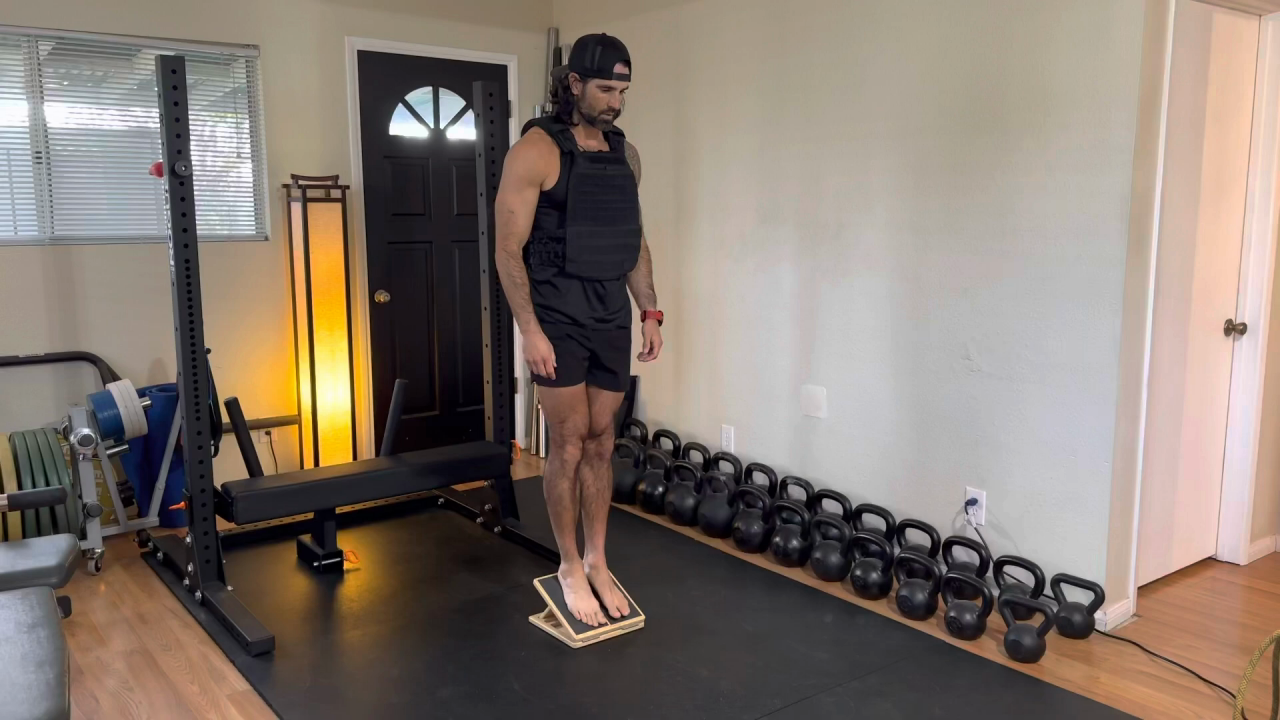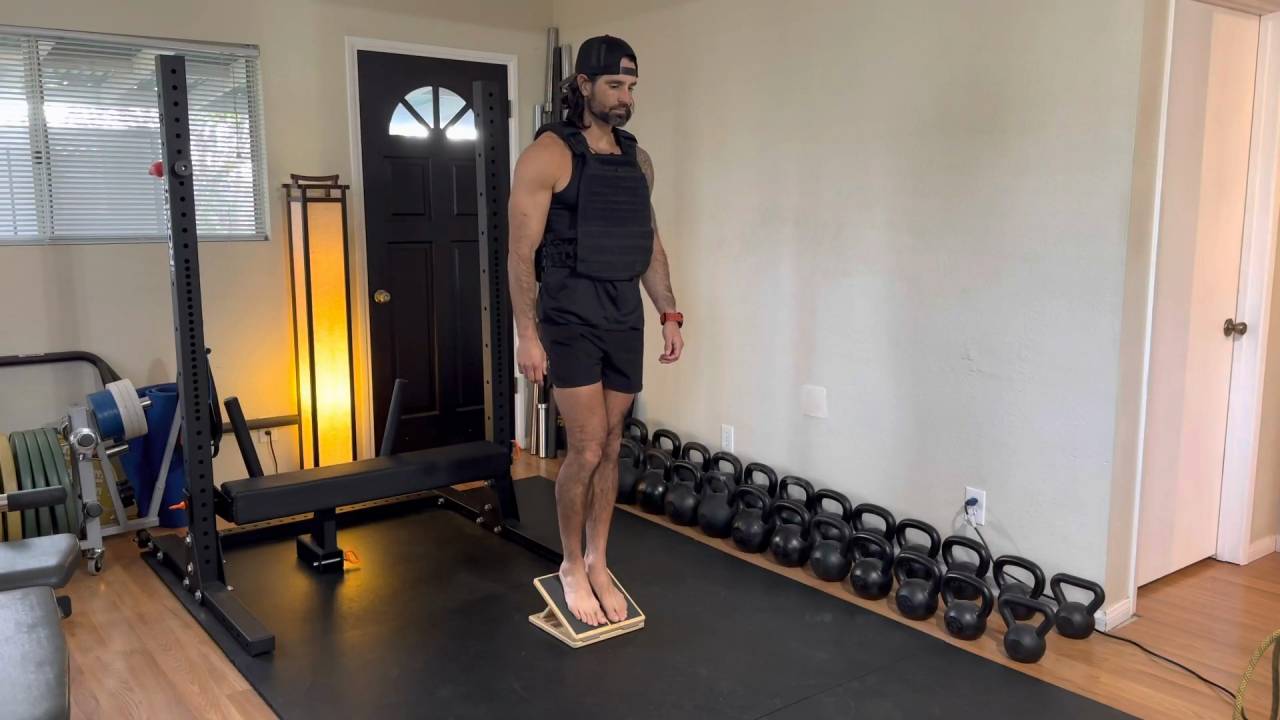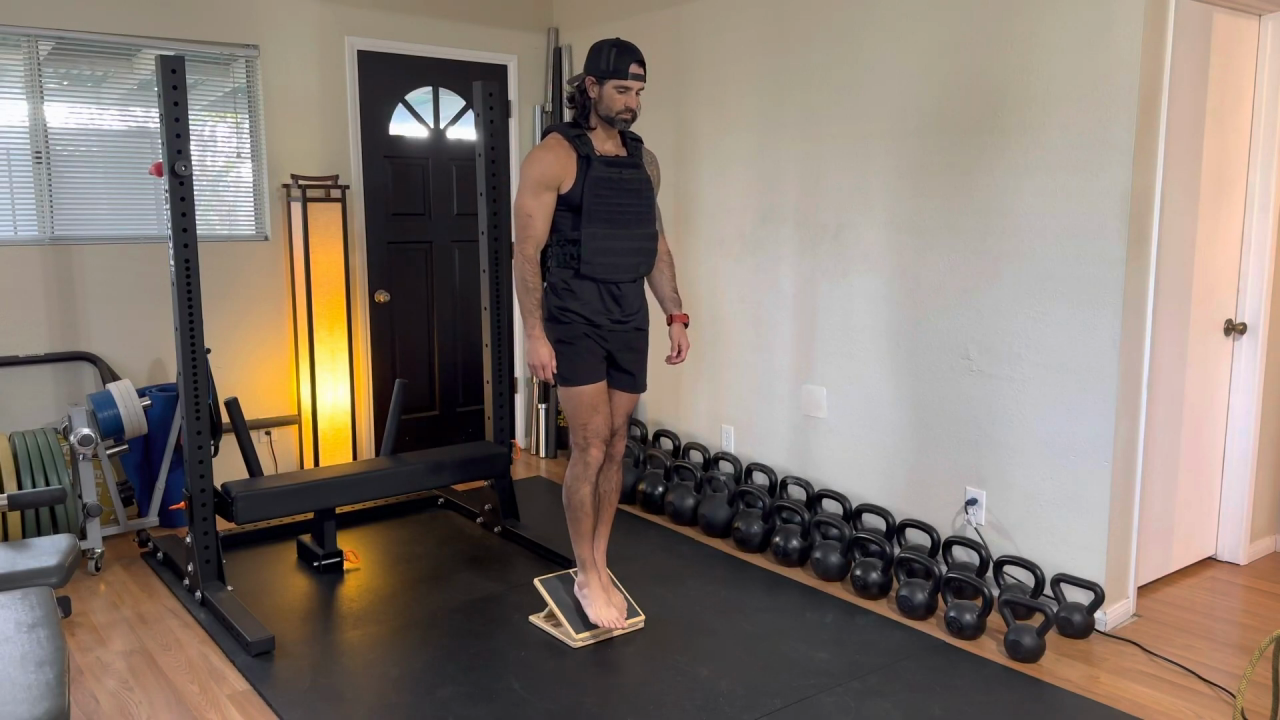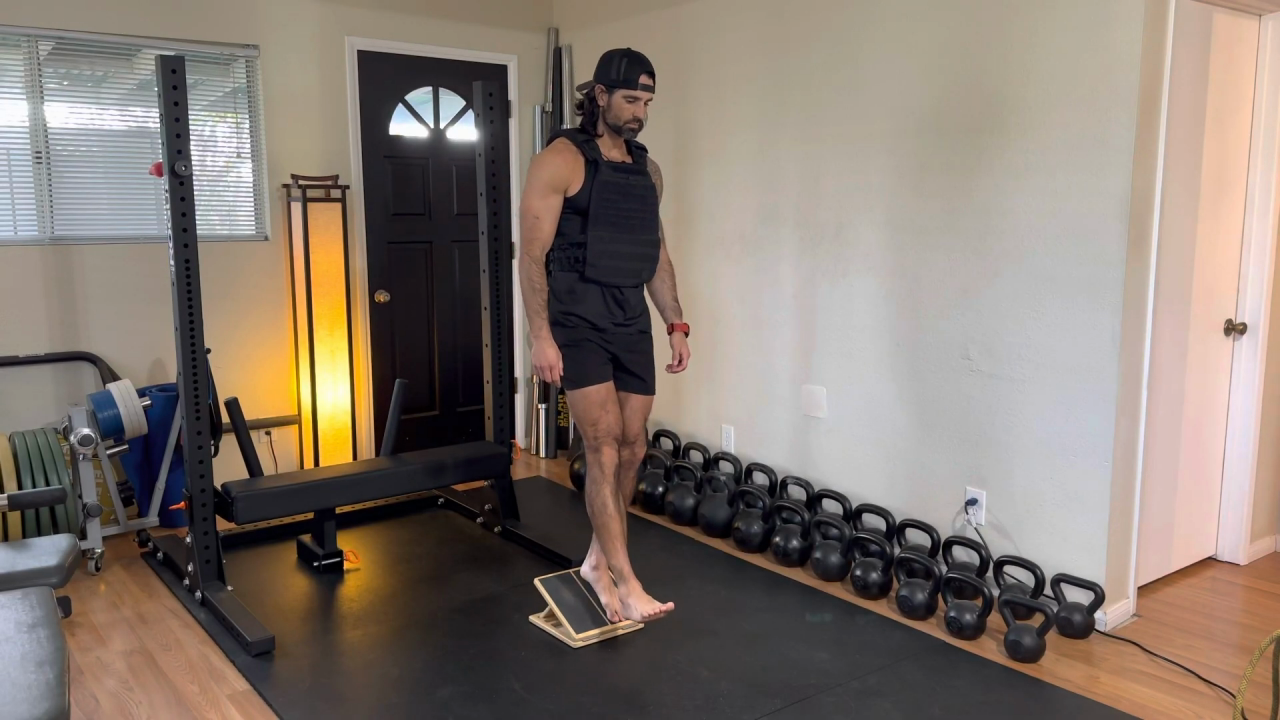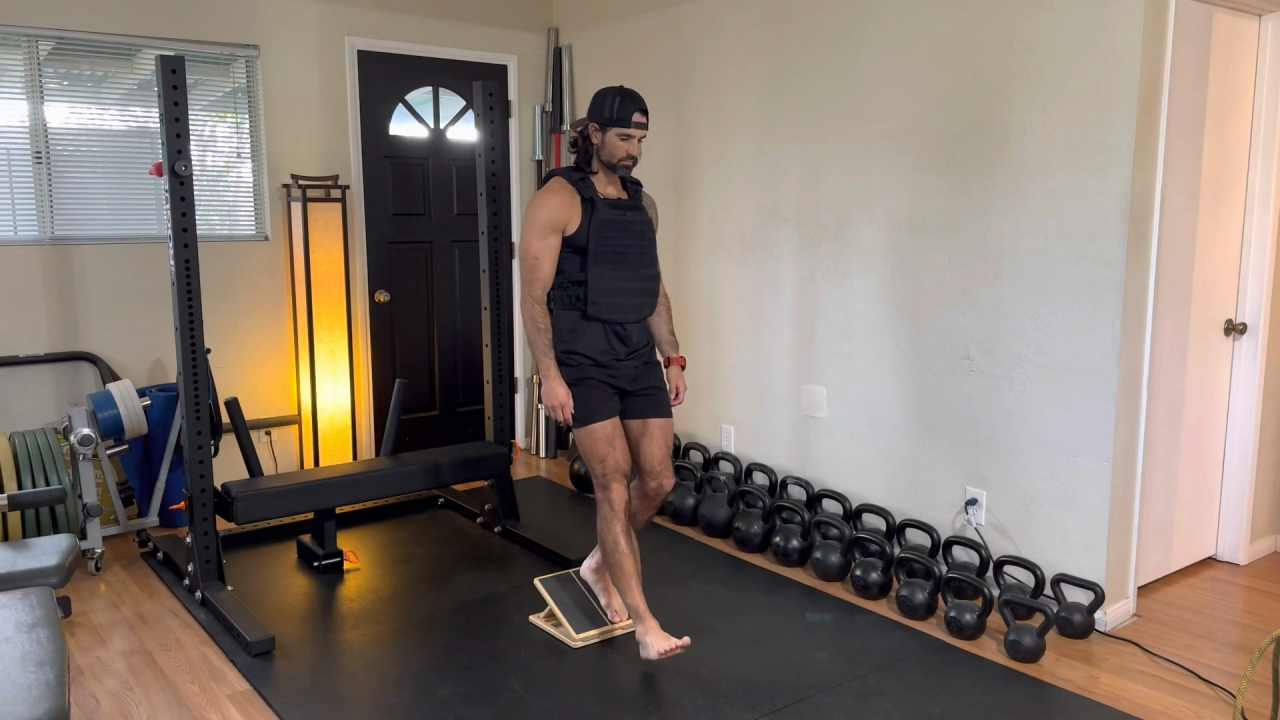
dt=1s
person 1, frame 1
left shoulder: (626, 155)
right shoulder: (536, 151)
right elbow: (509, 249)
left wrist: (650, 312)
right wrist: (529, 329)
left hip: (613, 320)
right hip: (560, 321)
left knee: (602, 443)
right knee: (569, 447)
left ankle: (598, 562)
right ankle: (569, 567)
person 1, frame 2
left shoulder: (637, 159)
right shoulder: (549, 155)
left elbow: (649, 244)
right elbow: (521, 252)
left wrist: (670, 314)
right wrist: (527, 334)
left hip: (624, 320)
right hip: (571, 321)
left knee: (610, 450)
right knee: (586, 450)
left ankle: (598, 564)
right ankle: (571, 567)
person 1, frame 3
left shoulder: (644, 160)
right shoulder: (554, 155)
left elbow: (656, 244)
right elbow: (528, 251)
left wrist: (675, 315)
right wrist: (535, 333)
left hip: (628, 319)
right hip: (575, 320)
left knee: (615, 448)
right knee: (589, 450)
left ankle: (600, 564)
right ankle: (586, 576)
person 1, frame 4
left shoulder: (647, 169)
right shoulder: (561, 160)
right elbow: (533, 255)
left wrist: (676, 324)
right wrist: (541, 335)
left hip: (632, 324)
right hip: (579, 325)
left knee: (631, 451)
right knee: (604, 451)
left ankle: (599, 562)
right ankle: (627, 584)
person 1, frame 5
left shoulder: (643, 204)
right shoulder: (558, 199)
right elbow: (534, 296)
left wrist: (672, 357)
right wrist: (550, 375)
left hip: (638, 359)
right hip: (583, 363)
left knee: (657, 480)
right knee: (615, 487)
left ankle: (600, 565)
right ankle: (645, 624)
